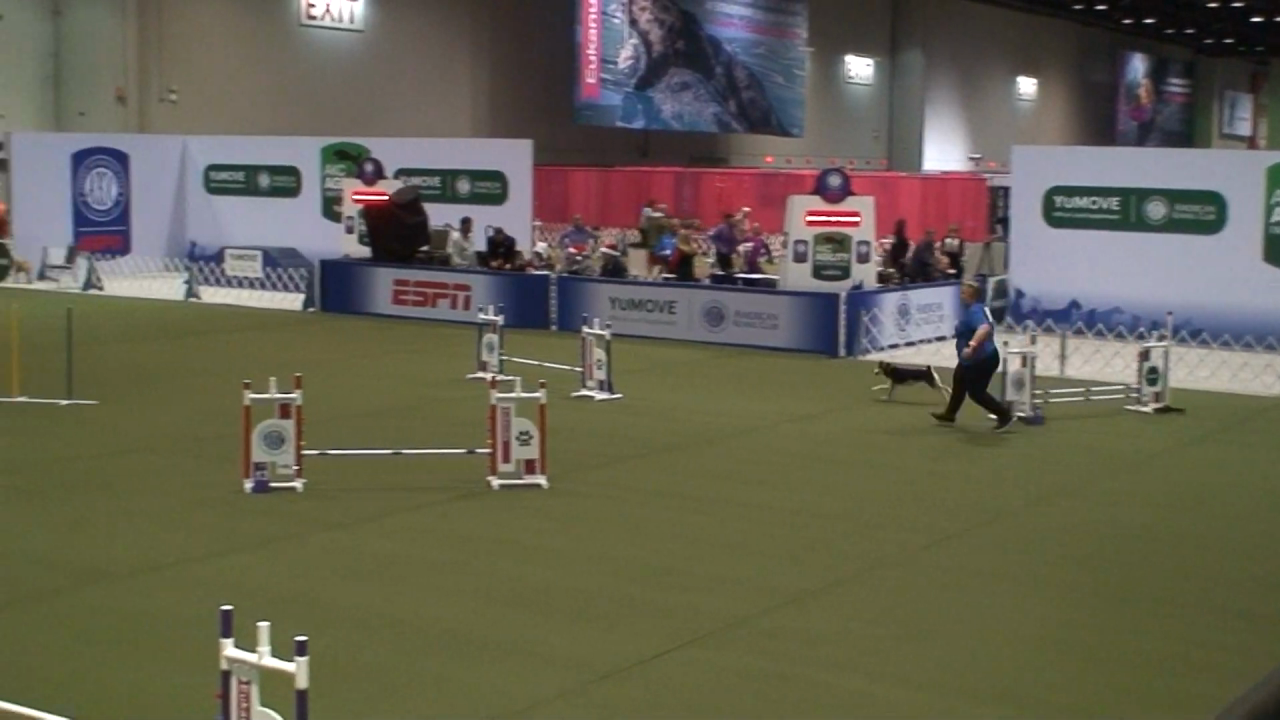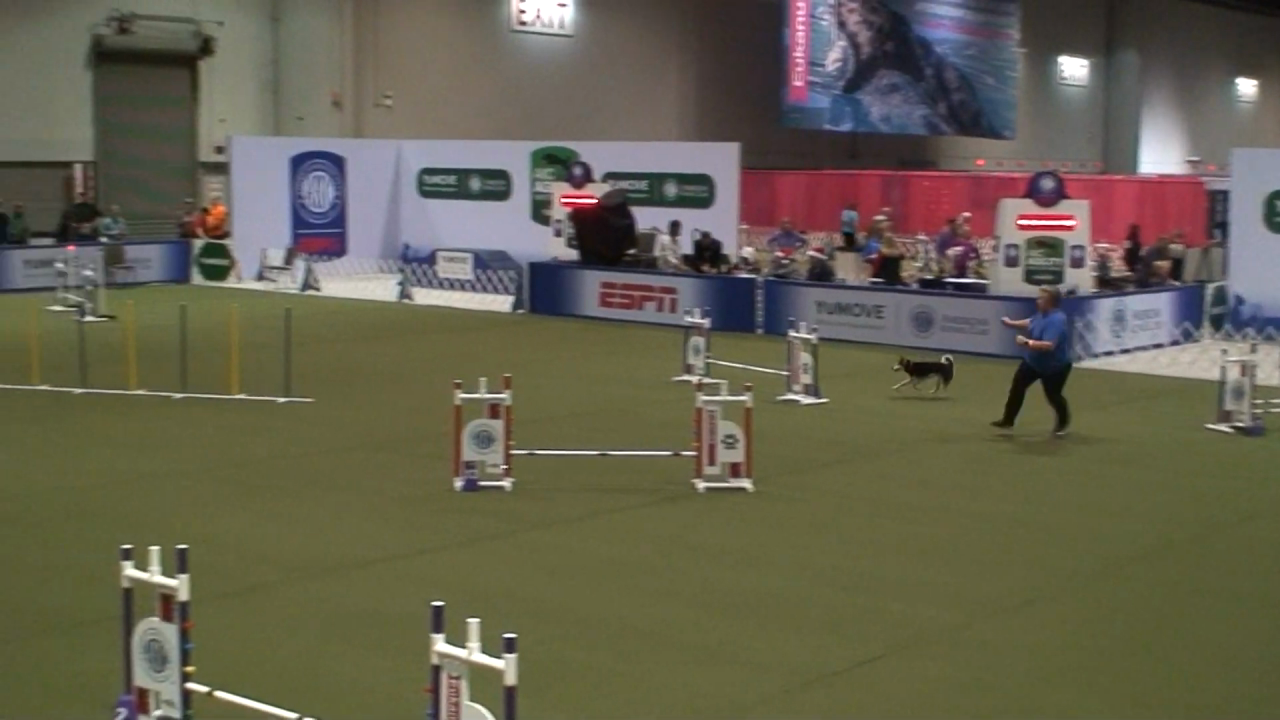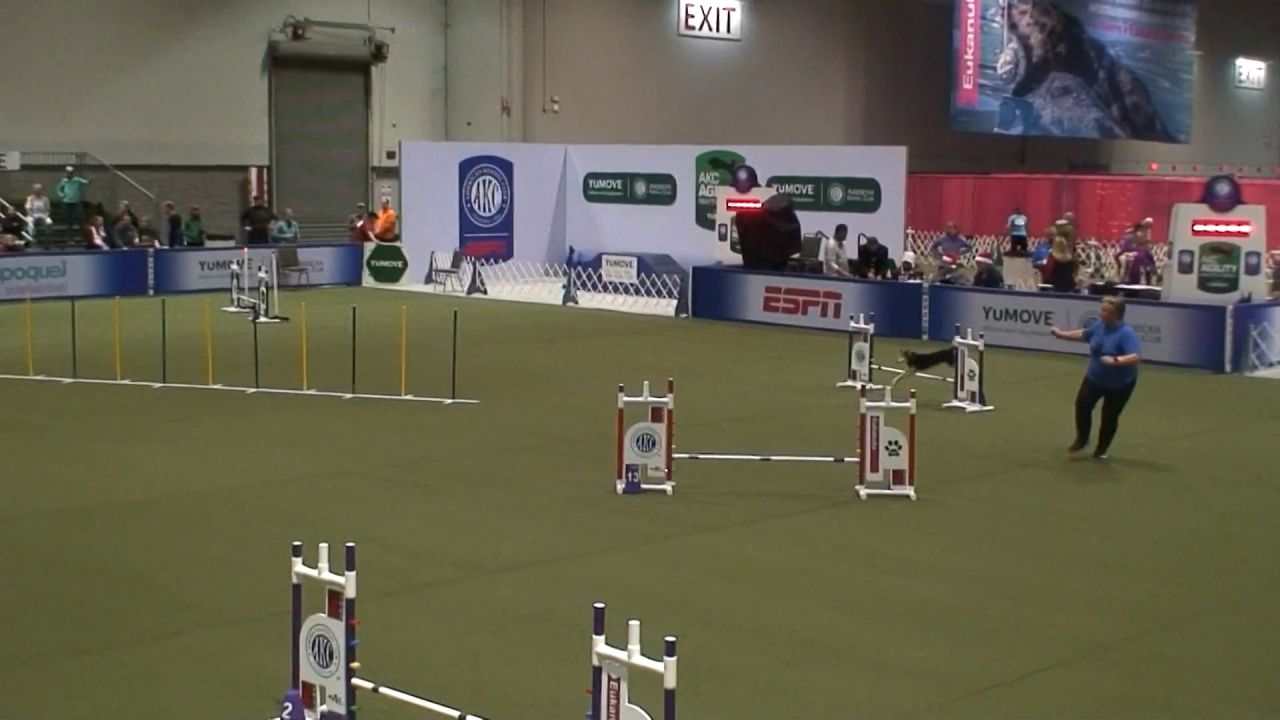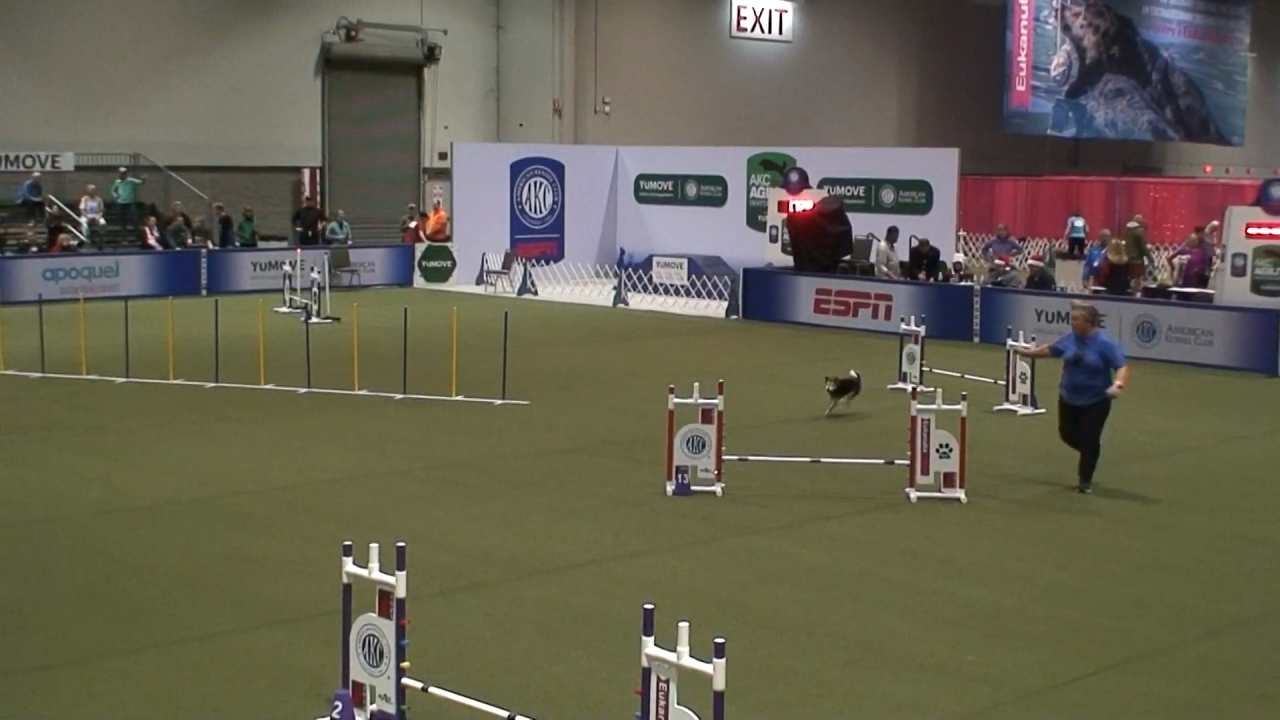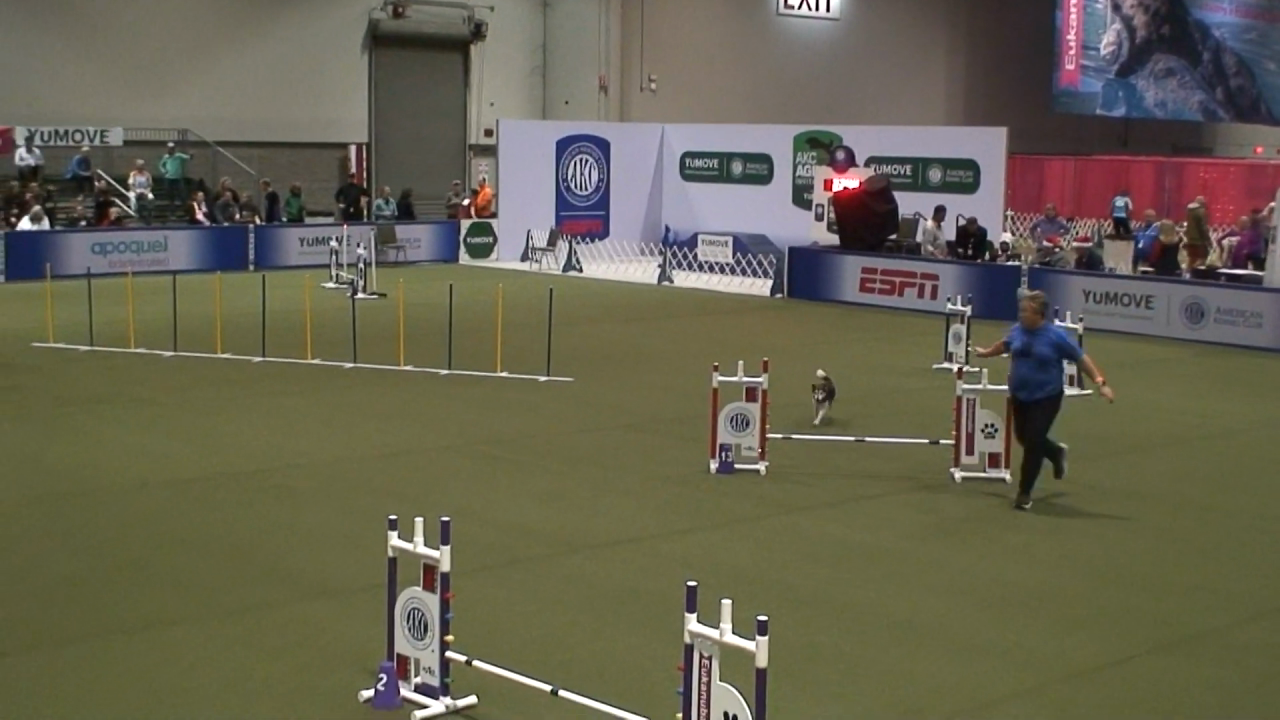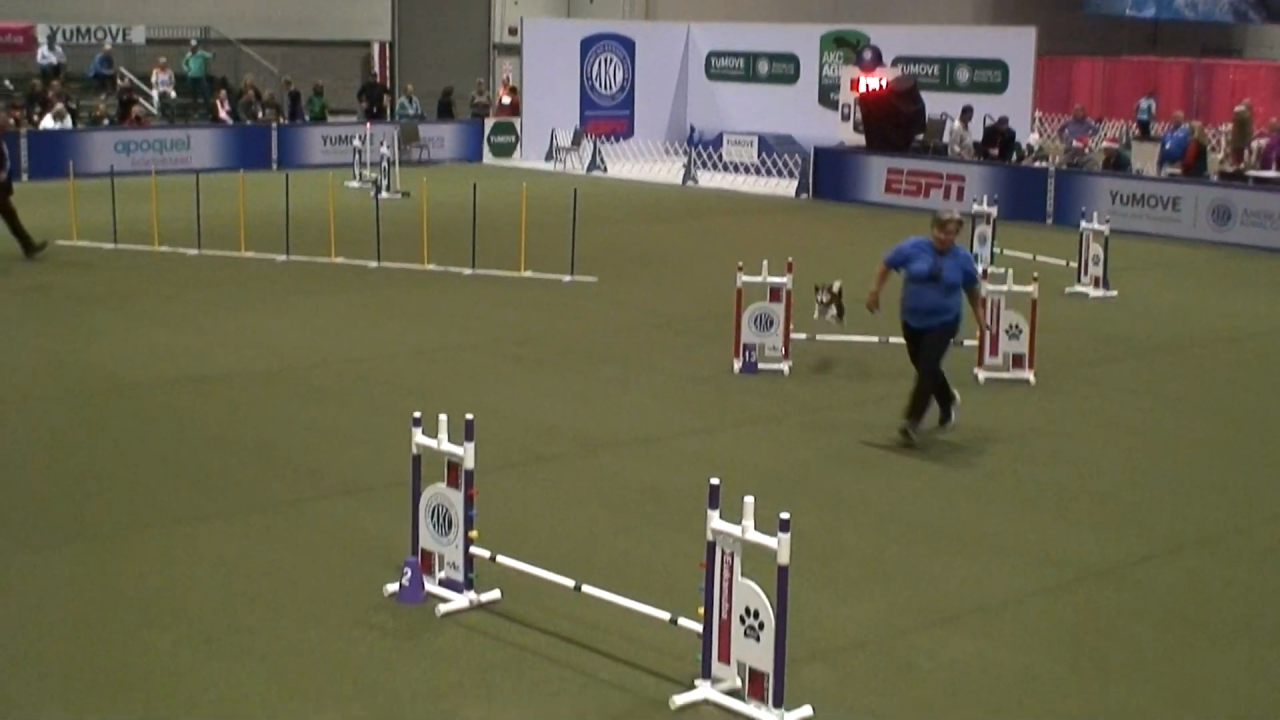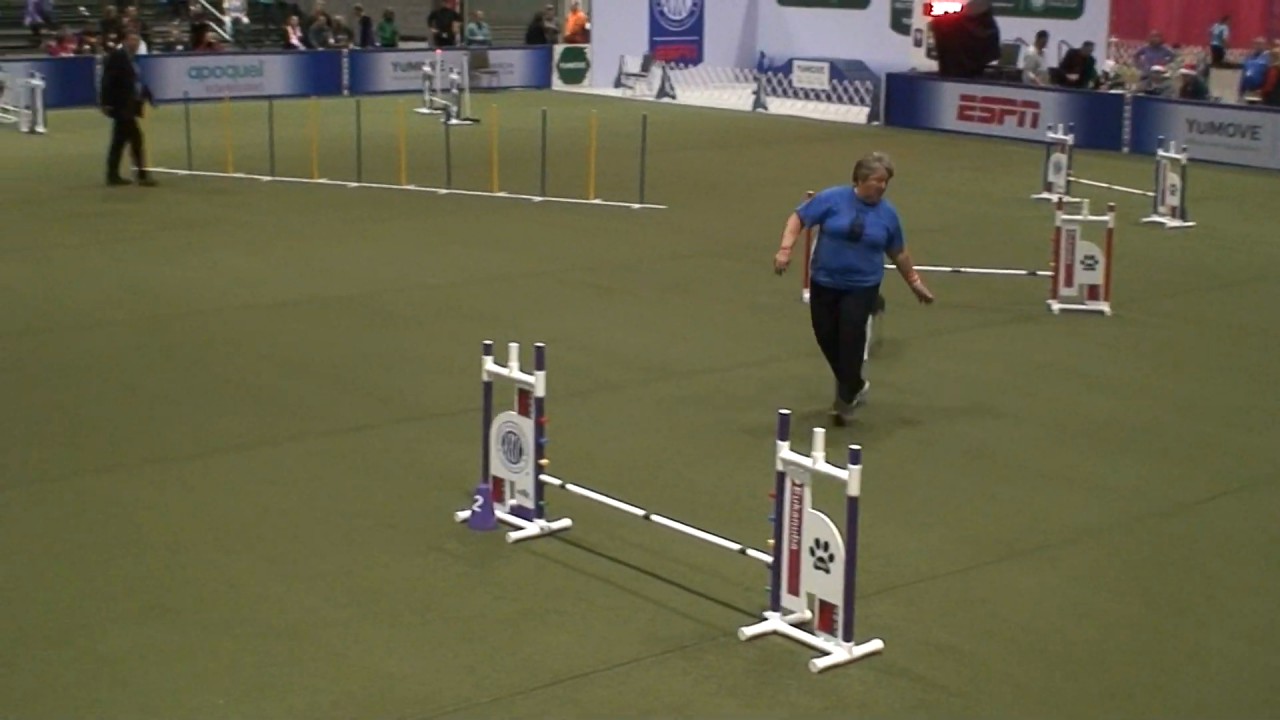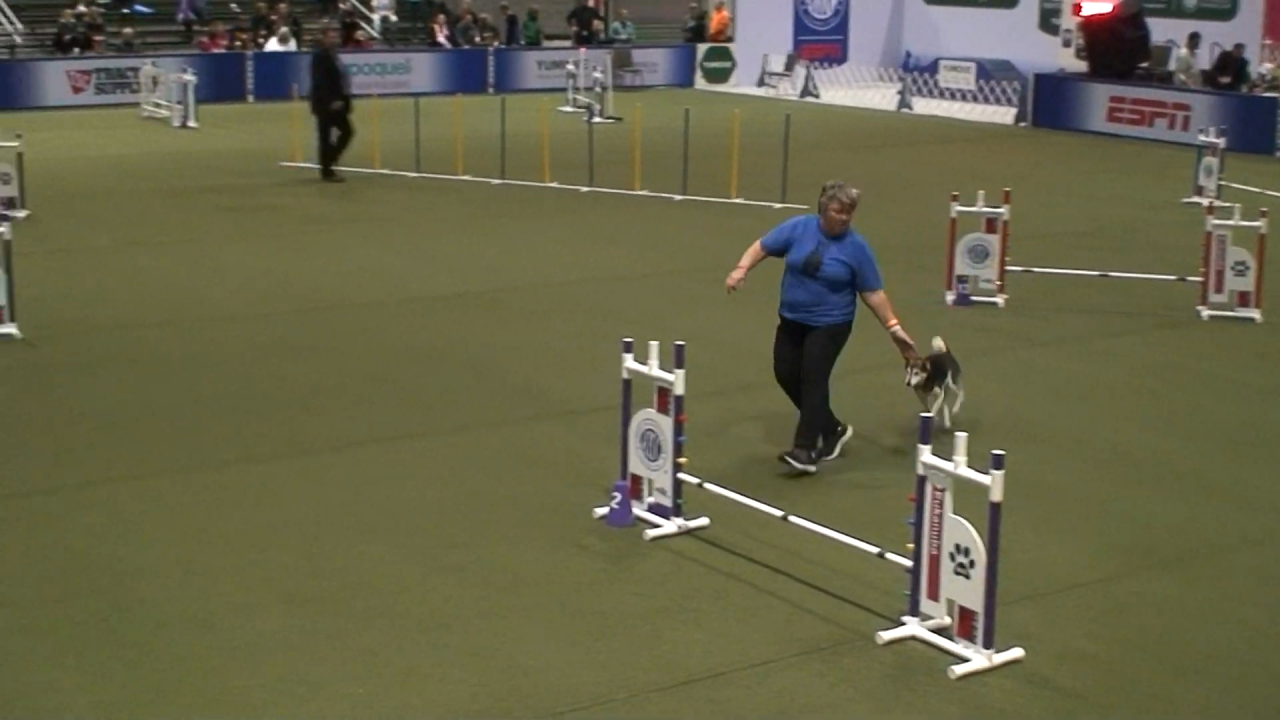
dt=0.5s
person 1, frame 1
left shoulder: (974, 312)
right shoulder: (974, 310)
left elbow: (984, 328)
left wrist: (971, 346)
right wrist: (975, 346)
left hip: (983, 360)
right hip: (975, 359)
left knee: (976, 392)
right knee: (959, 382)
left ankle: (1005, 416)
right ankle: (949, 415)
person 1, frame 2
left shoulder: (1055, 321)
right shoulder: (1043, 314)
left elbow: (1048, 346)
right elbow: (1031, 323)
left wrist: (1027, 342)
right wrist: (1011, 323)
left hip: (1055, 367)
right hip: (1033, 362)
left knee: (1053, 397)
right knee: (1017, 387)
left ankle: (1062, 423)
right ankle: (1007, 420)
person 1, frame 3
left shoulder: (1125, 334)
right shoulder: (1100, 326)
left elbow: (1135, 358)
right elbow: (1083, 334)
left wrist: (1115, 361)
right wrist: (1061, 334)
left hip: (1120, 384)
right hip: (1094, 378)
left knee: (1110, 416)
right knee: (1082, 406)
left ankle: (1102, 447)
right ankle: (1081, 439)
person 1, frame 4
left shoulder: (1105, 344)
right shoulder: (1069, 339)
left elbow: (1122, 367)
right elbow: (1049, 350)
left wrist: (1118, 386)
right wrist: (1027, 352)
left hip: (1096, 401)
right hip: (1069, 399)
left knee: (1089, 439)
right knee: (1067, 434)
left ankle: (1086, 479)
right ankle: (1088, 453)
person 1, frame 5
left shoulder: (1056, 335)
right shoulder: (1018, 329)
left elbow: (1081, 359)
right elbow: (1005, 344)
left wrist: (1100, 382)
right wrist: (987, 352)
left hip: (1047, 396)
right hip: (1019, 395)
left knee: (1034, 440)
right knee: (1025, 437)
left ankle: (1025, 491)
right ankle: (1056, 453)
person 1, frame 6
left shoulder: (963, 258)
right shoulder: (912, 247)
left elbow: (971, 288)
right elbow: (886, 265)
left wrist: (978, 314)
right wrist: (875, 291)
left hip: (943, 323)
right hip: (913, 321)
left knee: (928, 367)
right knee: (924, 367)
left ankle: (913, 422)
right ankle: (948, 400)
person 1, frame 7
left shoulder: (887, 213)
right shoulder: (832, 198)
left elbow: (898, 252)
right elbow: (797, 218)
left wrist: (915, 283)
right wrist: (785, 248)
left hip: (862, 285)
right hip: (825, 282)
left knee: (851, 335)
right knee: (826, 338)
left ankle: (845, 398)
right ankle: (854, 386)
person 1, frame 8
left shoulder: (857, 248)
right shoulder: (797, 227)
left elbow: (874, 292)
right elbow: (761, 246)
left wrist: (894, 328)
right wrist: (741, 270)
left hip: (830, 322)
right hip: (792, 319)
left knee: (812, 373)
right knee: (787, 374)
left ankle: (807, 448)
right ankle: (832, 428)
